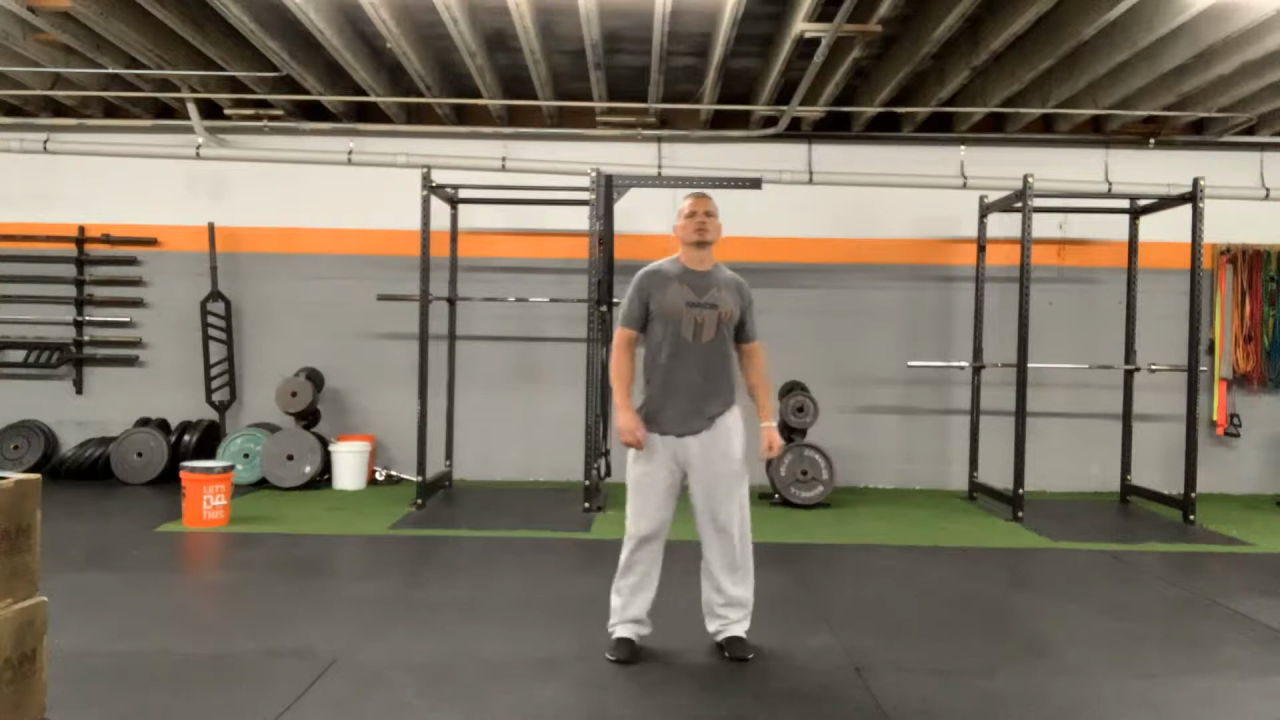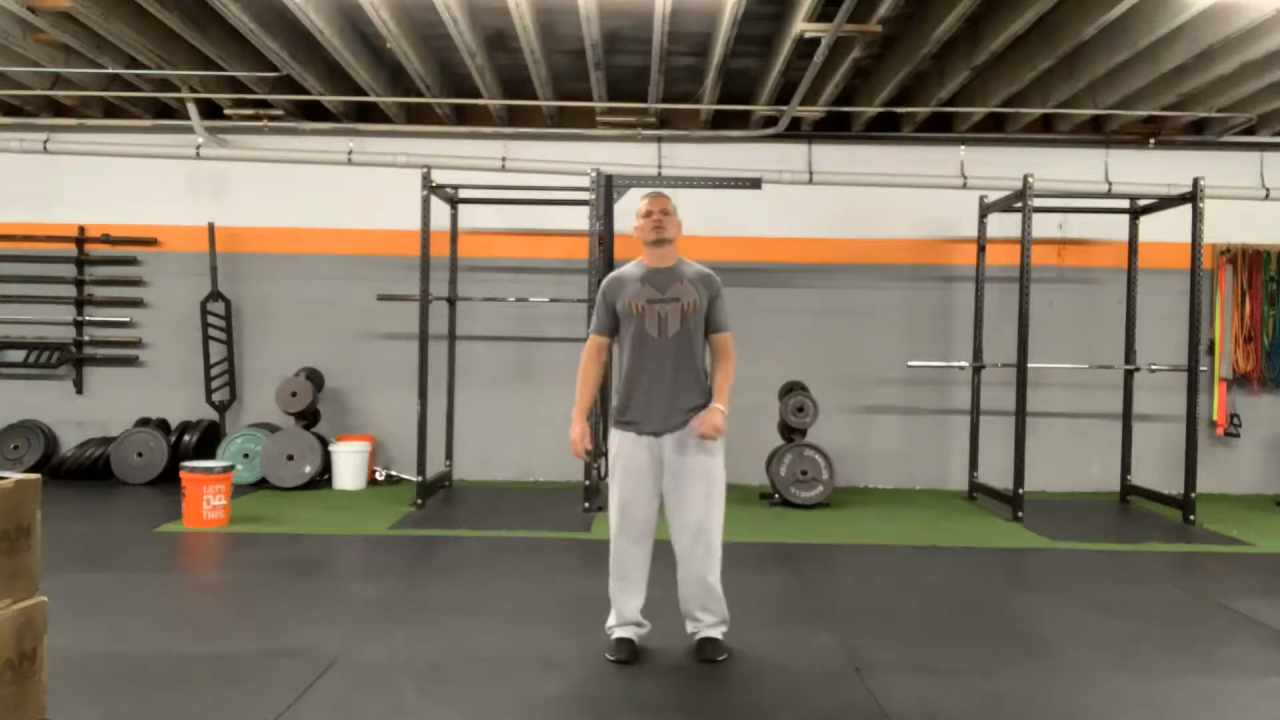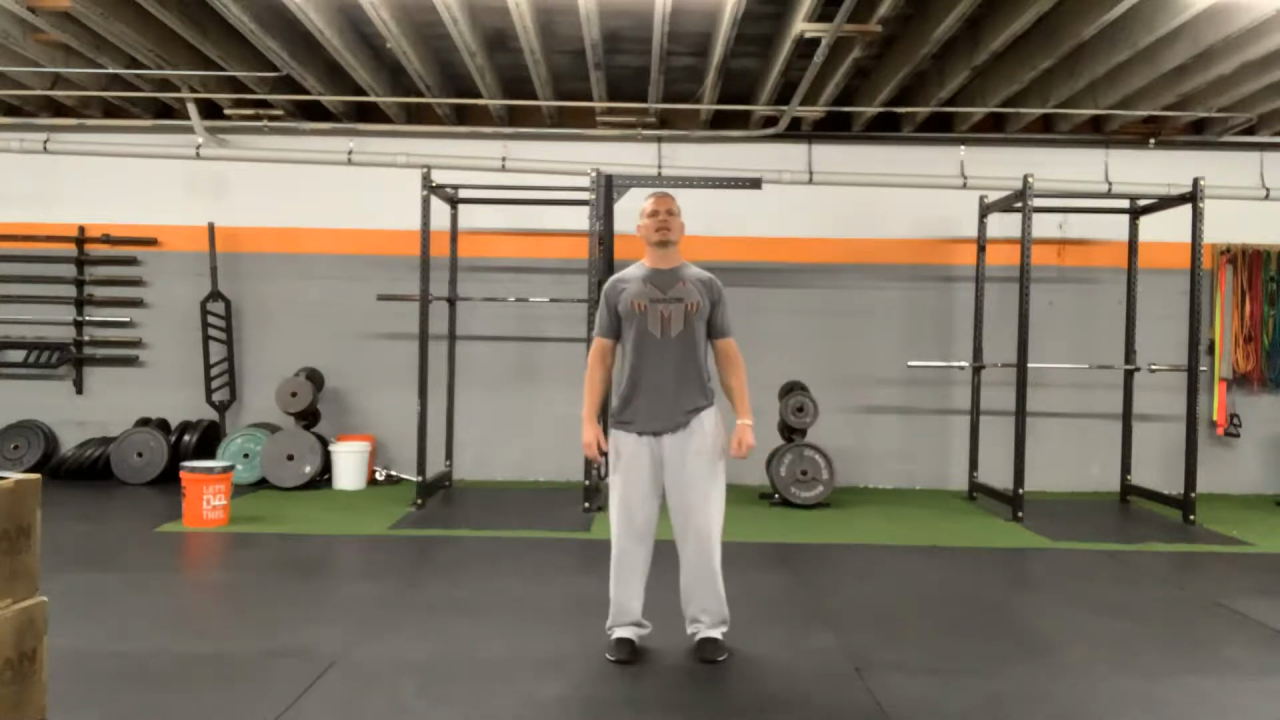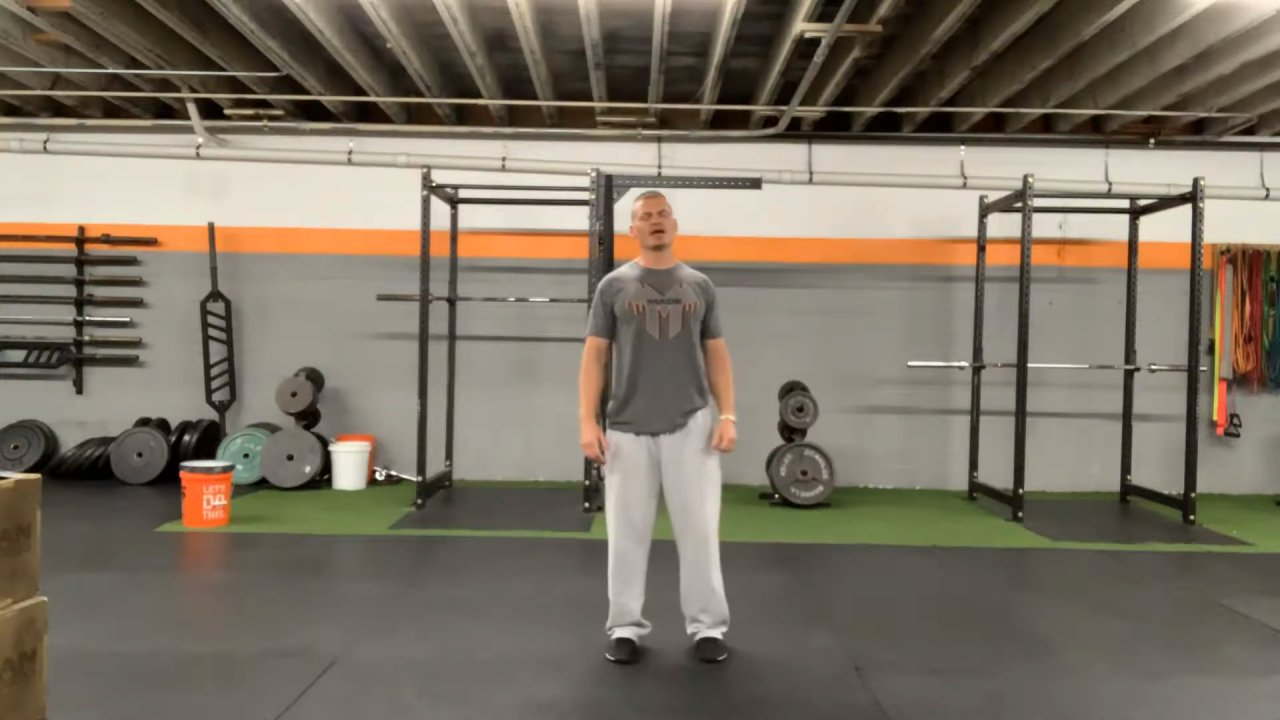
dt=0.5s
person 1, frame 1
left shoulder: (736, 288)
right shoulder: (650, 279)
left elbow: (751, 357)
right elbow: (622, 346)
left wrist: (767, 420)
right wrist: (623, 409)
left hip: (717, 426)
right hip: (655, 429)
left knee: (727, 528)
right knee: (644, 531)
left ankle: (729, 624)
right ankle: (626, 626)
person 1, frame 2
left shoulder: (704, 281)
right shoulder: (616, 284)
left elbow: (723, 350)
right elbow: (596, 352)
left wrist: (718, 405)
right wrist: (579, 417)
left hip: (692, 426)
right hip: (632, 429)
left knee: (699, 532)
right knee: (630, 530)
left ankle: (707, 625)
right ankle: (625, 626)
person 1, frame 3
left shoulder: (706, 285)
right shoulder: (619, 286)
left elbow: (727, 355)
right elbow: (600, 356)
left wrist: (744, 418)
right wrist: (589, 420)
left hip: (696, 425)
right hip: (631, 428)
left knee: (700, 531)
right knee: (630, 531)
left ankle: (707, 626)
right ankle: (625, 627)
person 1, frame 4
left shoulder: (700, 286)
right shoulder: (614, 285)
left elbow: (716, 354)
right elbow: (594, 355)
left wrist: (727, 415)
right wrist: (588, 421)
left hip: (692, 425)
right hip: (629, 429)
left knee: (699, 530)
right knee: (627, 531)
left ankle: (708, 625)
right ankle: (626, 626)
